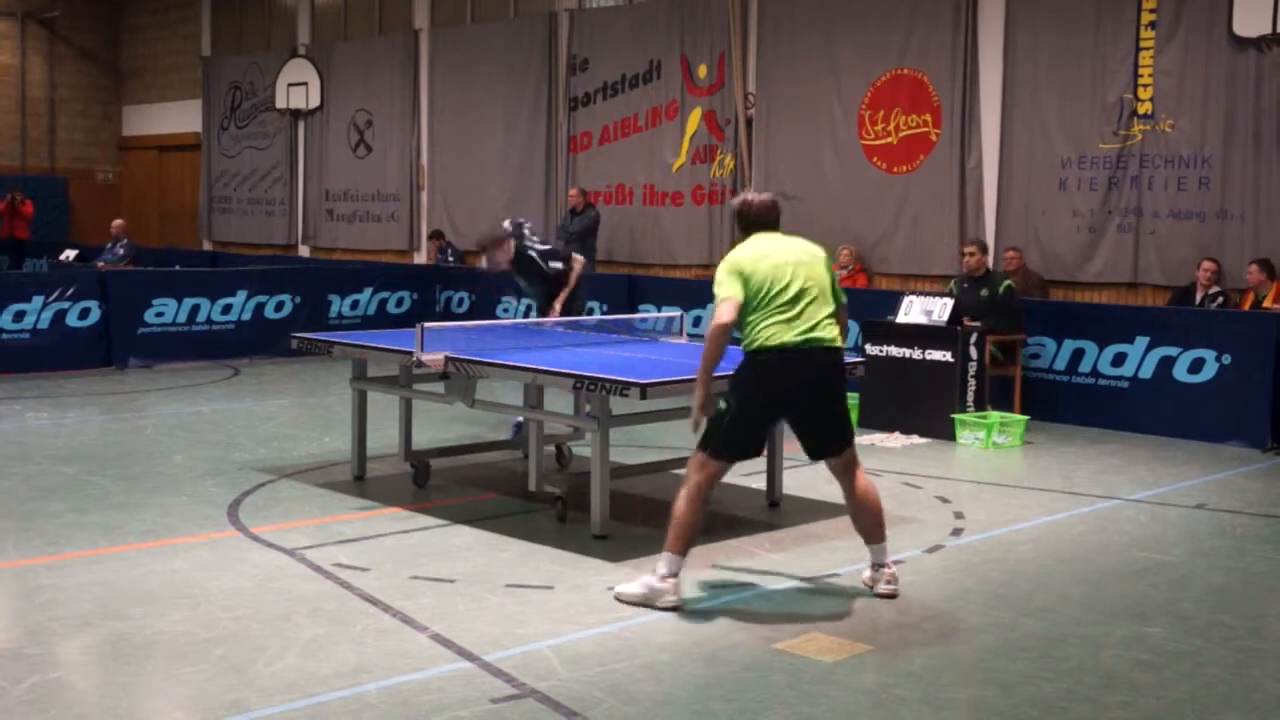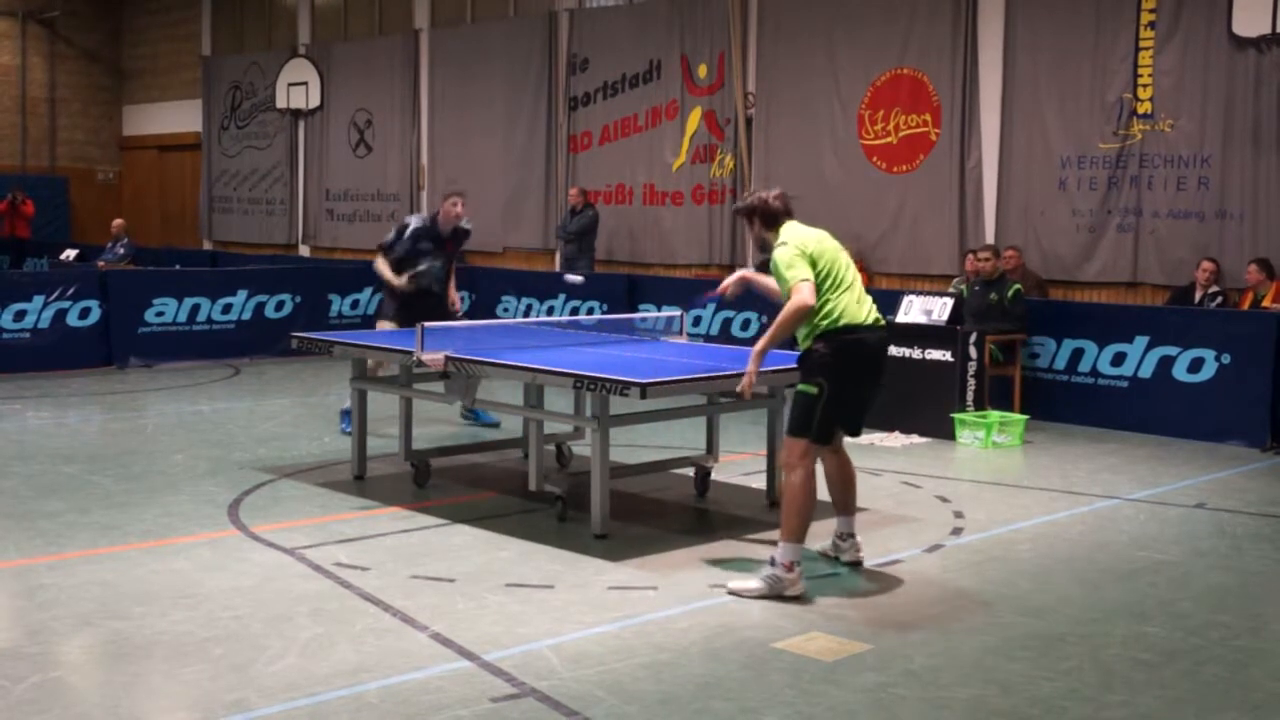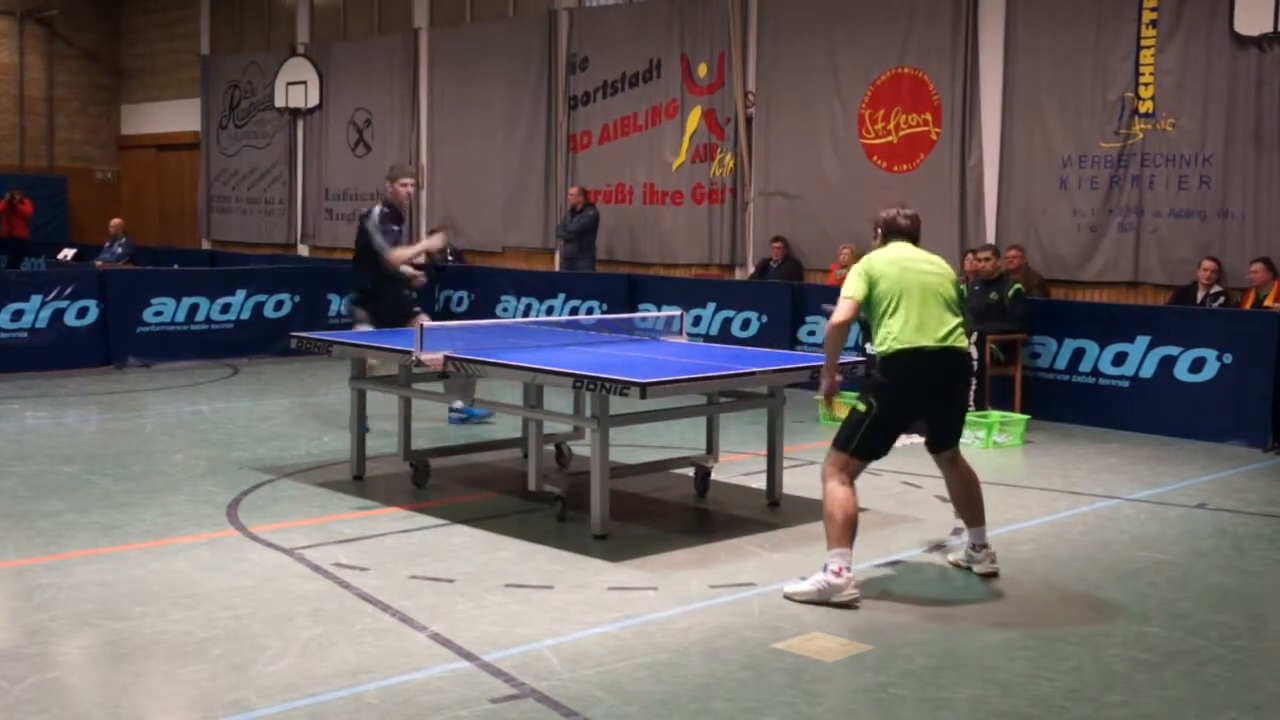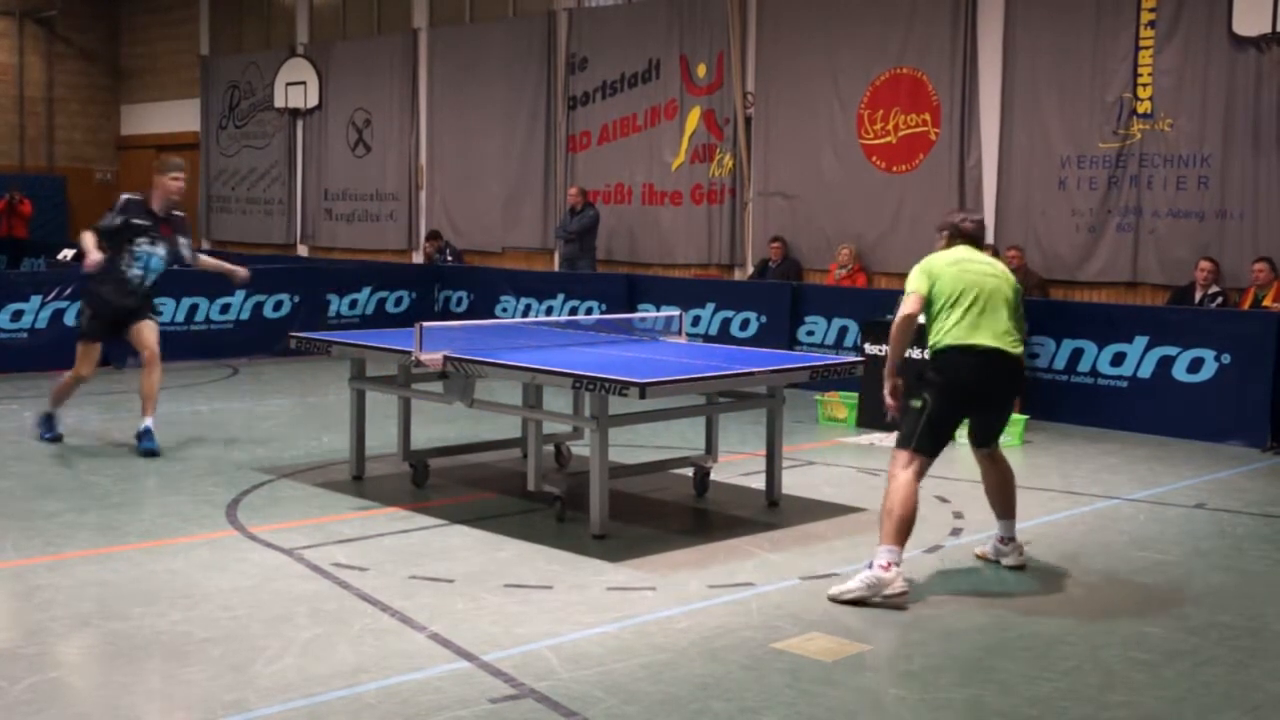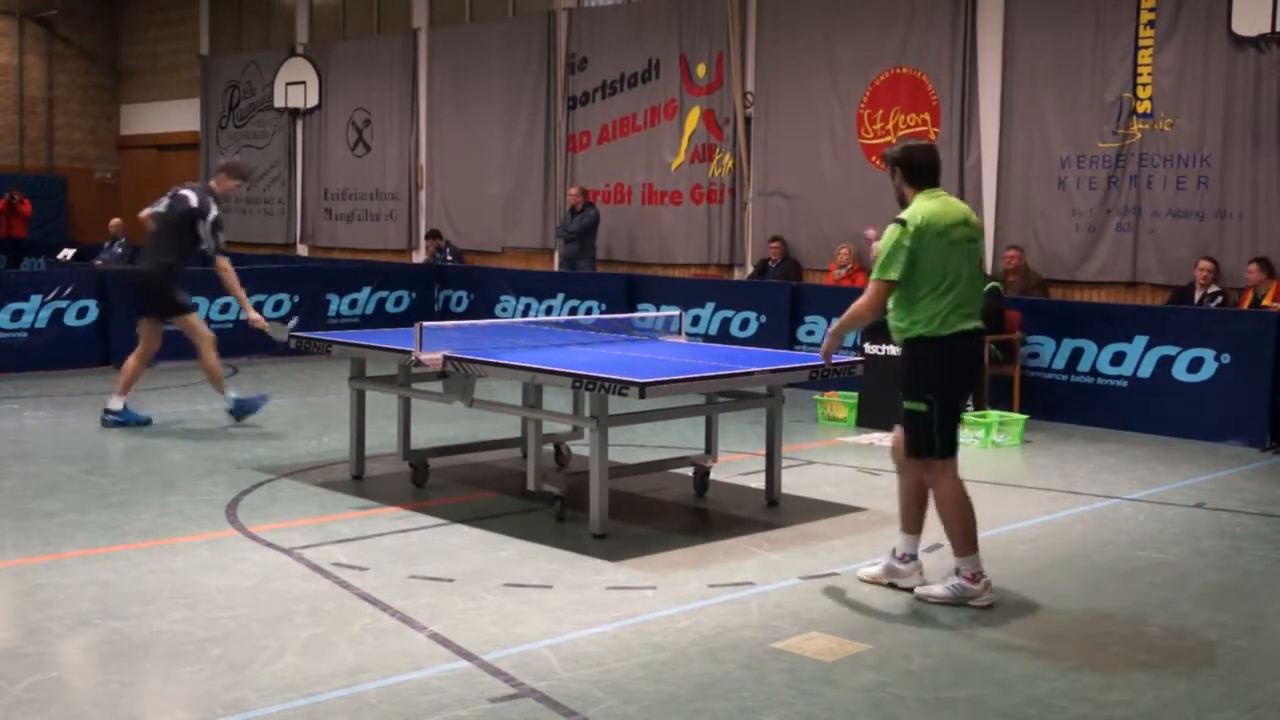
dt=1s
person 1, frame 1
left shoulder: (736, 260)
right shoulder: (814, 252)
left elbow: (724, 321)
right elbow: (841, 319)
left wrist: (703, 386)
left hip: (768, 367)
right hip: (823, 364)
left knee: (702, 470)
right knee: (849, 469)
left ankle: (664, 580)
right ankle: (882, 570)
person 1, frame 2
left shoulder: (787, 246)
right shoulder: (815, 236)
left elbow: (803, 303)
left wrist: (759, 350)
right wrist: (751, 278)
left hip: (841, 345)
right hip: (872, 340)
left knee: (797, 454)
right knee: (829, 442)
left ankle: (786, 570)
right ankle: (845, 540)
person 1, frame 3
left shoulder: (869, 264)
right shoulder: (941, 266)
left elbow: (840, 321)
left wrist: (829, 372)
left hip: (903, 368)
right hip: (954, 364)
left knee: (838, 469)
right knee: (949, 454)
left ankle: (837, 575)
right ankle: (980, 550)
person 1, frame 4
left shoulder: (932, 264)
right shoulder: (1004, 273)
left elbow: (908, 314)
left wrist: (890, 373)
left hip: (954, 363)
right hip: (1005, 367)
left knee: (905, 466)
right knee: (987, 448)
left ankle: (884, 568)
right ankle: (1008, 543)
person 1, frame 5
left shoulder: (906, 224)
right shoulder: (965, 216)
left elbow: (871, 305)
left wrist: (834, 333)
left hip: (931, 350)
right hip: (966, 344)
left knee: (936, 466)
right knee: (907, 449)
left ankle: (972, 578)
right ankle: (905, 560)
person 2, frame 1
left shoulder: (535, 253)
right shoulder: (514, 232)
left elbow: (578, 262)
right elbow: (511, 223)
left wrist: (559, 301)
left hip: (565, 307)
right hip: (546, 305)
person 2, frame 2
left shoulder: (463, 231)
right shoulder: (414, 227)
right elbow: (380, 261)
left wrist: (452, 289)
right wrist: (395, 280)
left hip: (434, 302)
right hip: (400, 299)
left ankle: (469, 408)
right ankle: (350, 410)
person 2, frame 3
left shoulder: (397, 215)
right shoulder: (376, 217)
right elbow: (393, 258)
left wrist: (409, 272)
right wrist: (426, 245)
left hip: (400, 299)
right hip: (368, 302)
left ankle: (458, 406)
person 2, frame 4
left shoulder: (177, 222)
right shoulder: (128, 205)
left elbow: (189, 258)
right elbow: (91, 234)
left wrist: (228, 269)
right wrist: (92, 252)
left hip: (138, 303)
right hip: (103, 298)
left knee: (151, 353)
right knee: (83, 372)
left ankle: (147, 428)
right ankle: (49, 415)
person 2, frame 5
left shoulder: (182, 192)
right shoulder: (210, 210)
left elbow: (146, 216)
right elbow: (222, 265)
right wrist: (247, 309)
left hip: (143, 274)
right hip: (159, 278)
left knee: (149, 347)
right knee: (205, 340)
left ankle: (114, 408)
right ankle: (232, 402)
